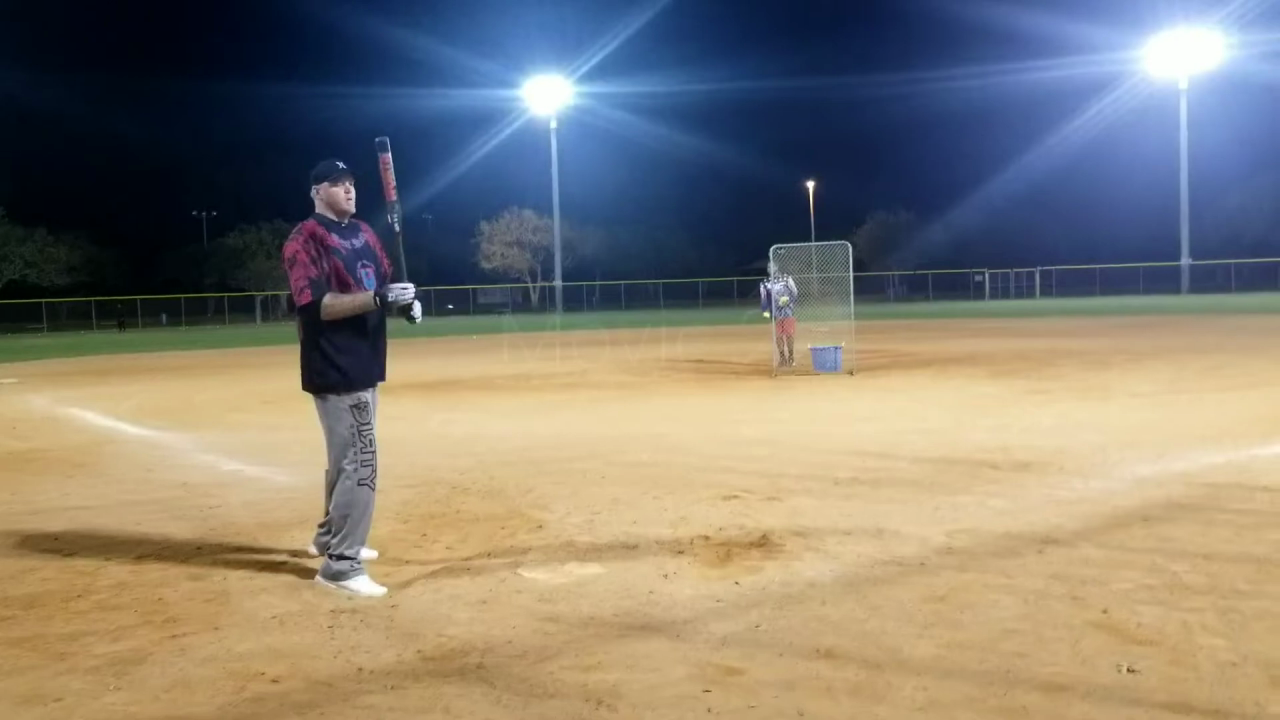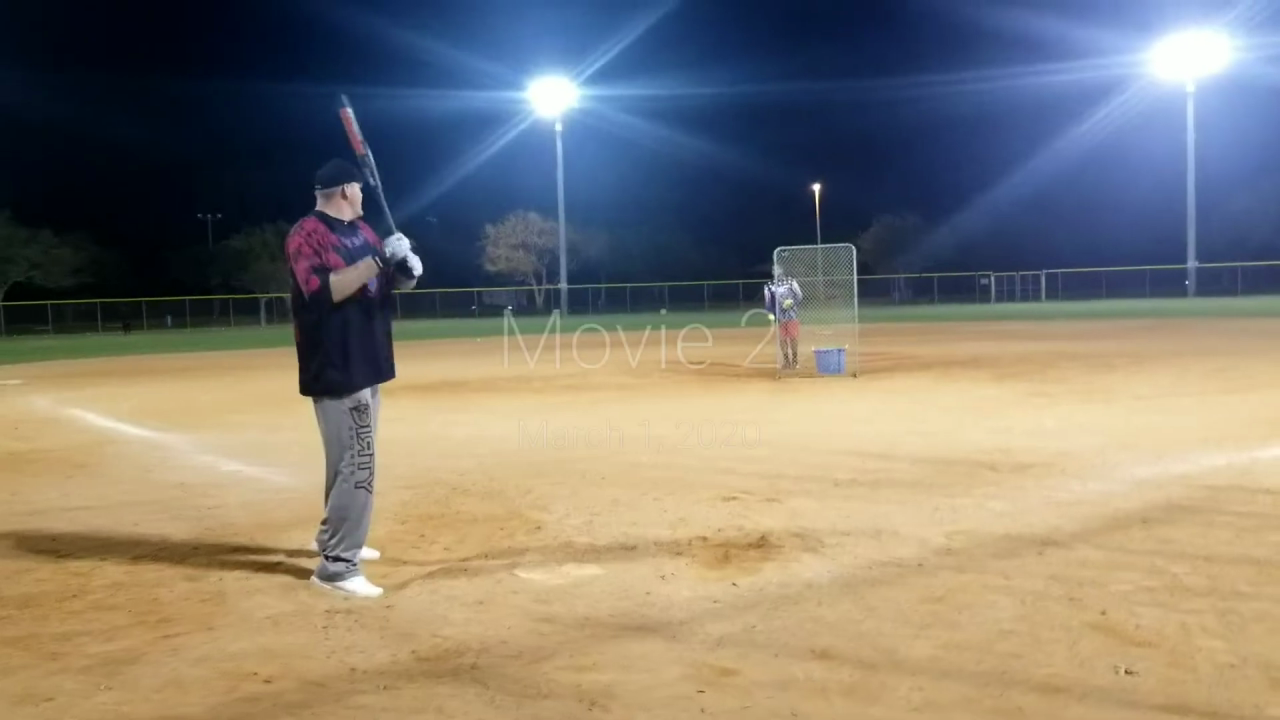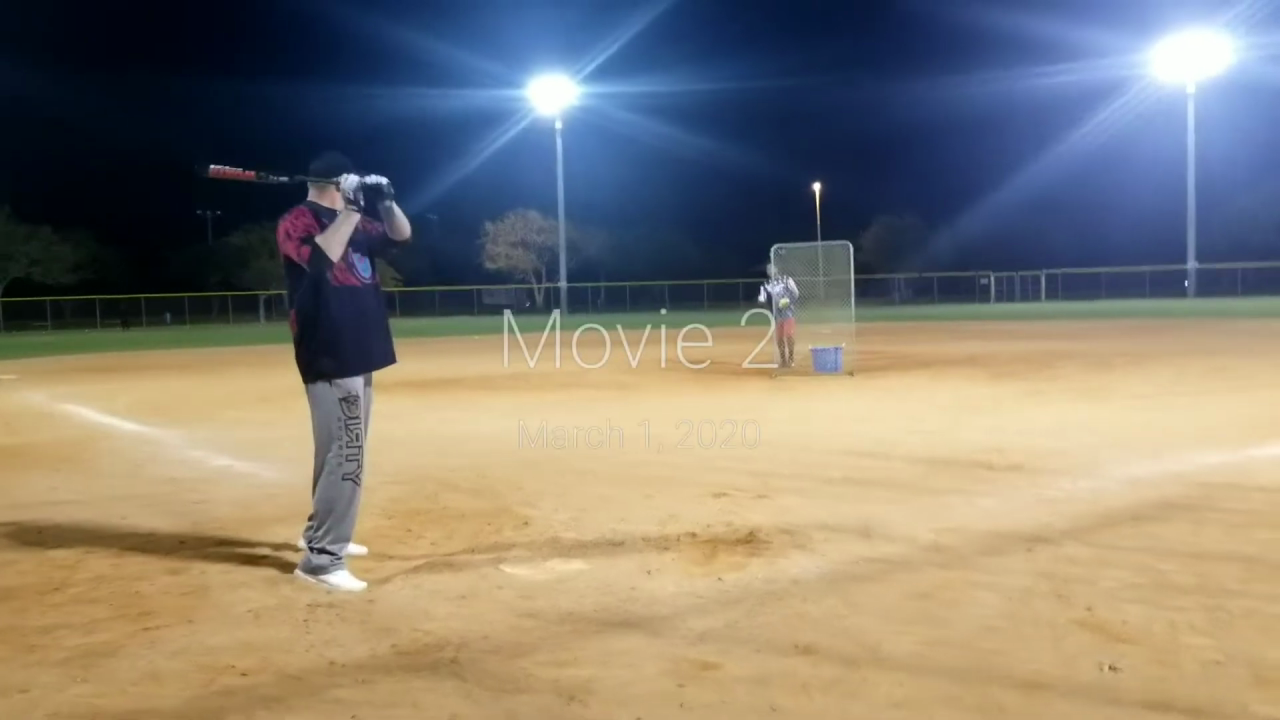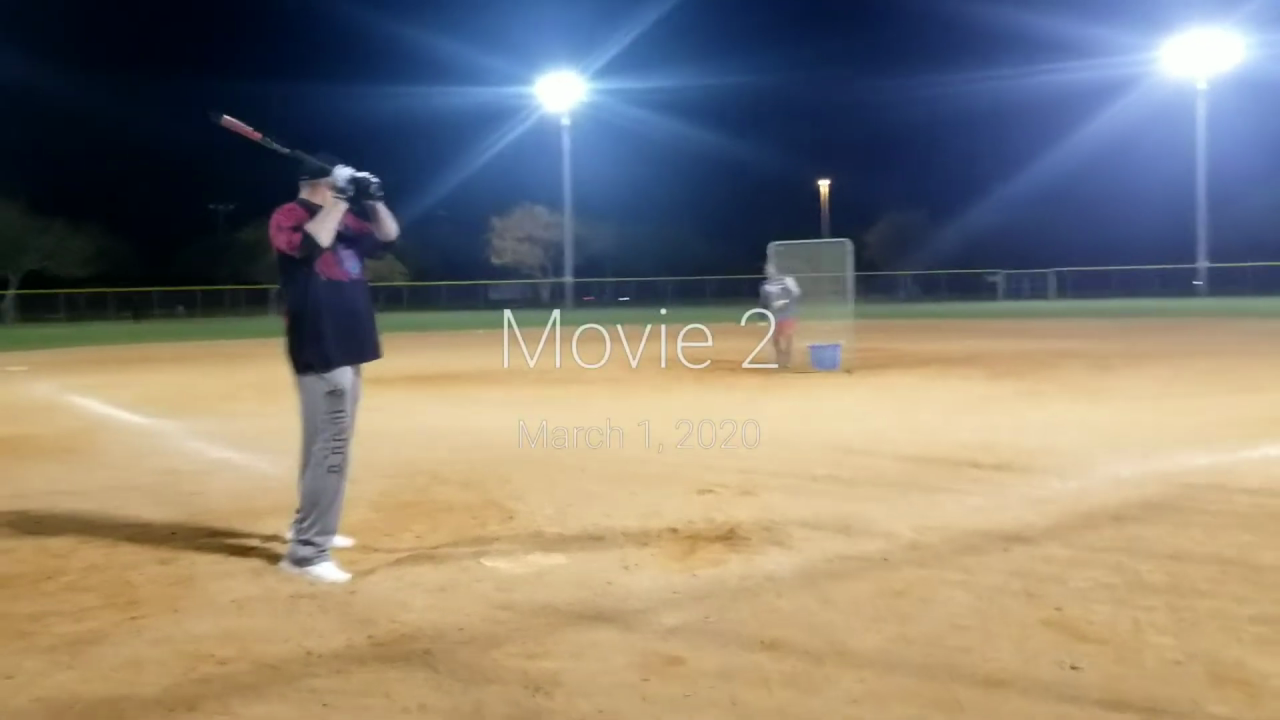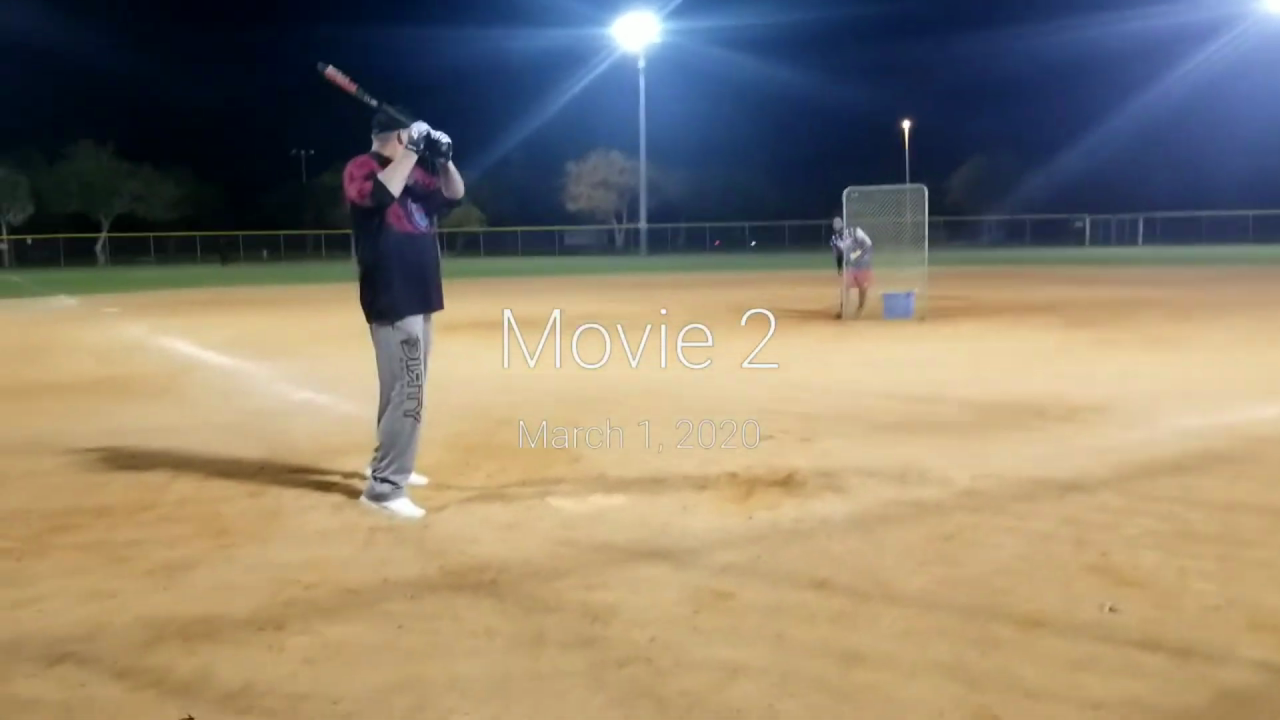
dt=0.4s
person 1, frame 1
left shoulder: (364, 233)
right shoulder: (305, 240)
left elbow: (383, 281)
right elbow: (317, 306)
left wrist: (403, 298)
right wrist: (378, 298)
left hip: (364, 364)
right hip: (335, 369)
left knee: (347, 458)
right knee: (360, 462)
left ankle: (331, 537)
right ankle: (340, 564)
person 1, frame 2
left shoulder: (363, 232)
right shoulder: (307, 234)
left elbow: (394, 283)
right elbow: (326, 291)
left wrist: (405, 264)
right wrist: (379, 256)
left hip: (367, 363)
right hip: (335, 368)
left knee: (351, 460)
right knee: (356, 464)
left ankle: (334, 536)
right ankle: (337, 565)
person 1, frame 3
left shoulder: (352, 221)
right shoulder: (297, 220)
left elbow: (400, 235)
right elbow: (320, 257)
left wrist: (383, 199)
right wrist: (352, 207)
left hip: (359, 352)
right hip: (330, 357)
left knee: (341, 452)
right knee: (344, 455)
left ankle: (322, 532)
right ankle: (321, 559)
person 1, frame 4
left shoulder: (343, 219)
right shoulder: (289, 216)
left elbow: (387, 236)
right elbow: (310, 244)
left wrist: (372, 199)
right wrist: (338, 199)
left hip: (348, 347)
right hip: (319, 351)
left knee: (332, 444)
right knee: (328, 447)
left ankle: (311, 525)
right ankle: (306, 549)
person 1, frame 5
left shoulder: (413, 173)
right shoulder: (362, 167)
left elbow: (453, 195)
right elbow: (381, 194)
left wrist: (442, 157)
right wrist: (413, 152)
left hip: (419, 297)
right hip: (391, 300)
left knee: (406, 388)
right knee: (406, 391)
left ankle: (388, 463)
right ankle: (384, 486)
